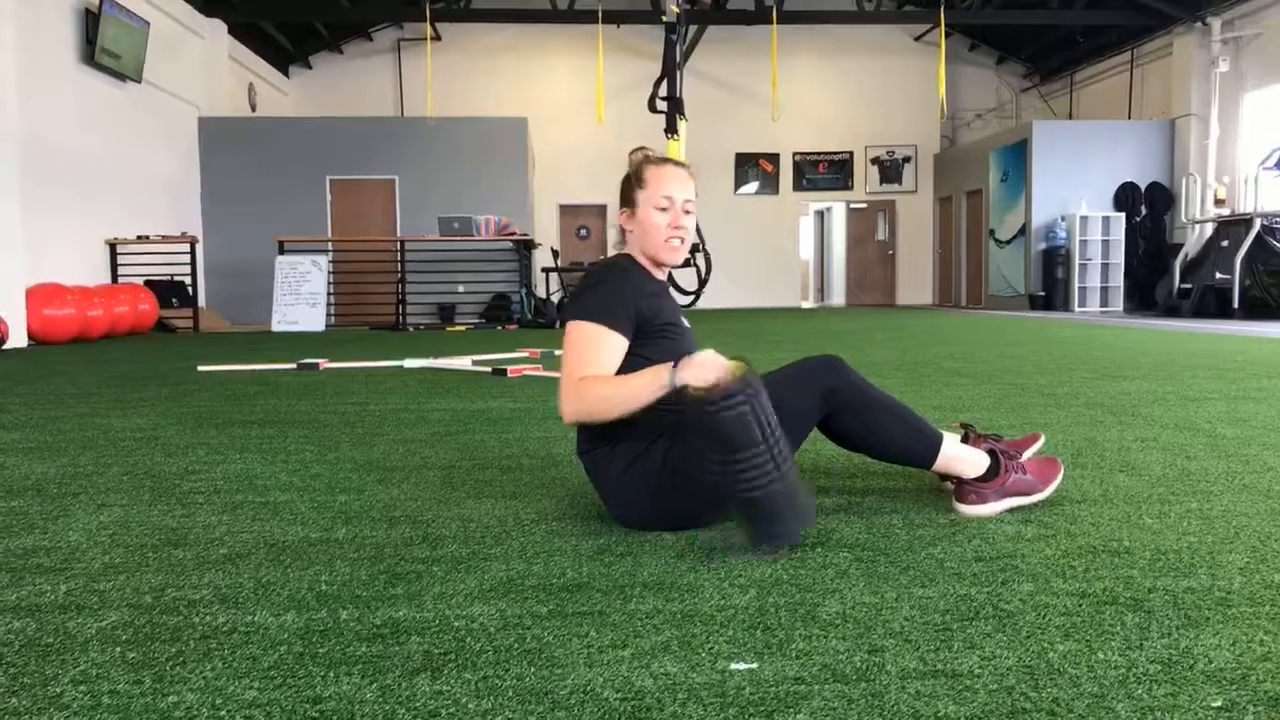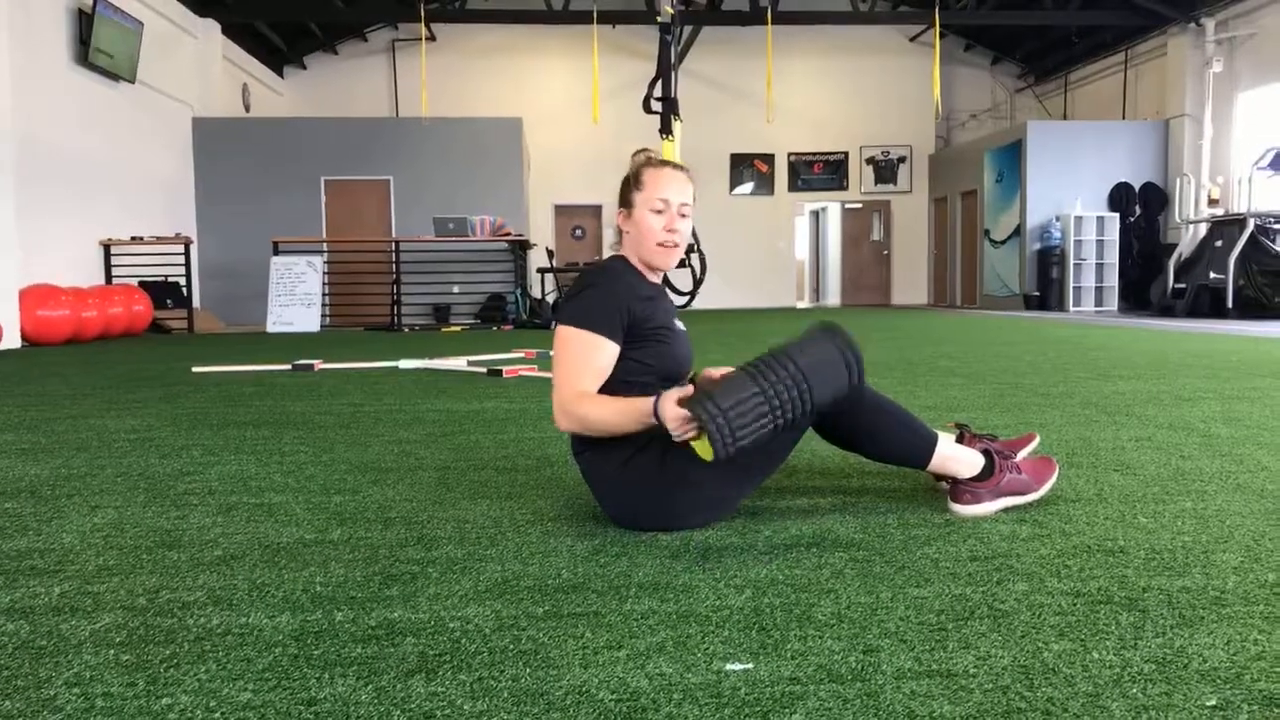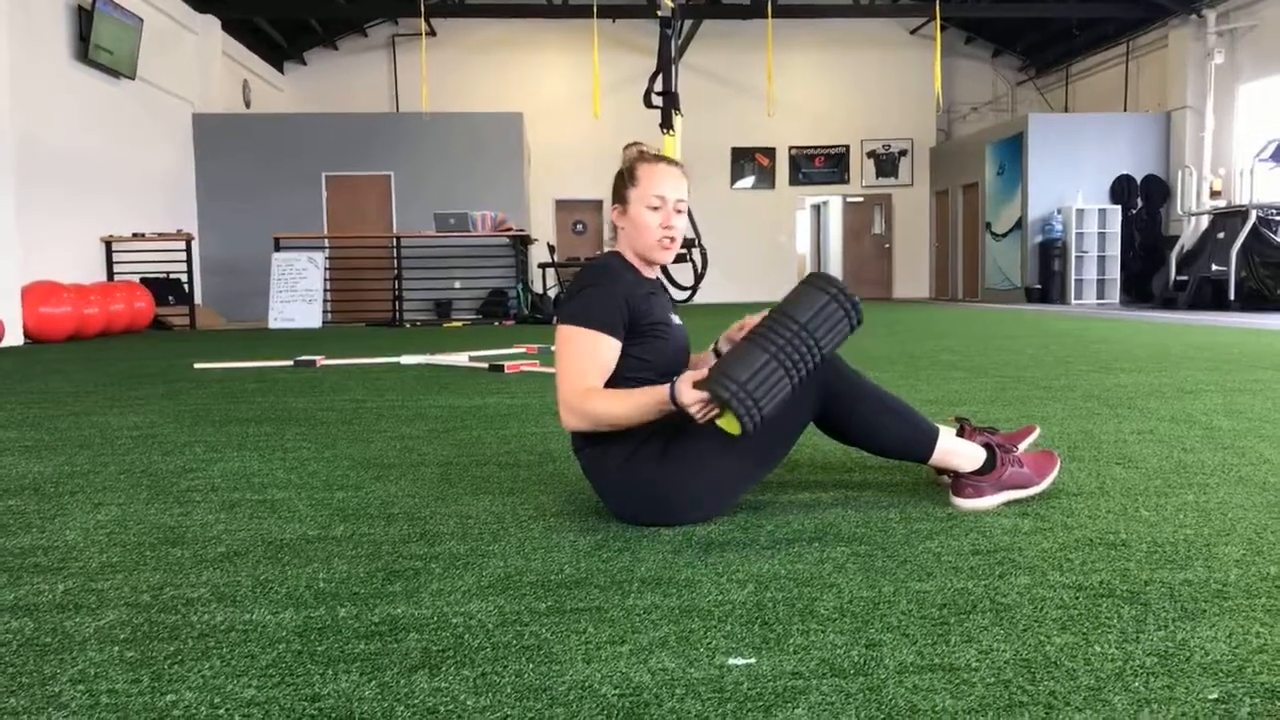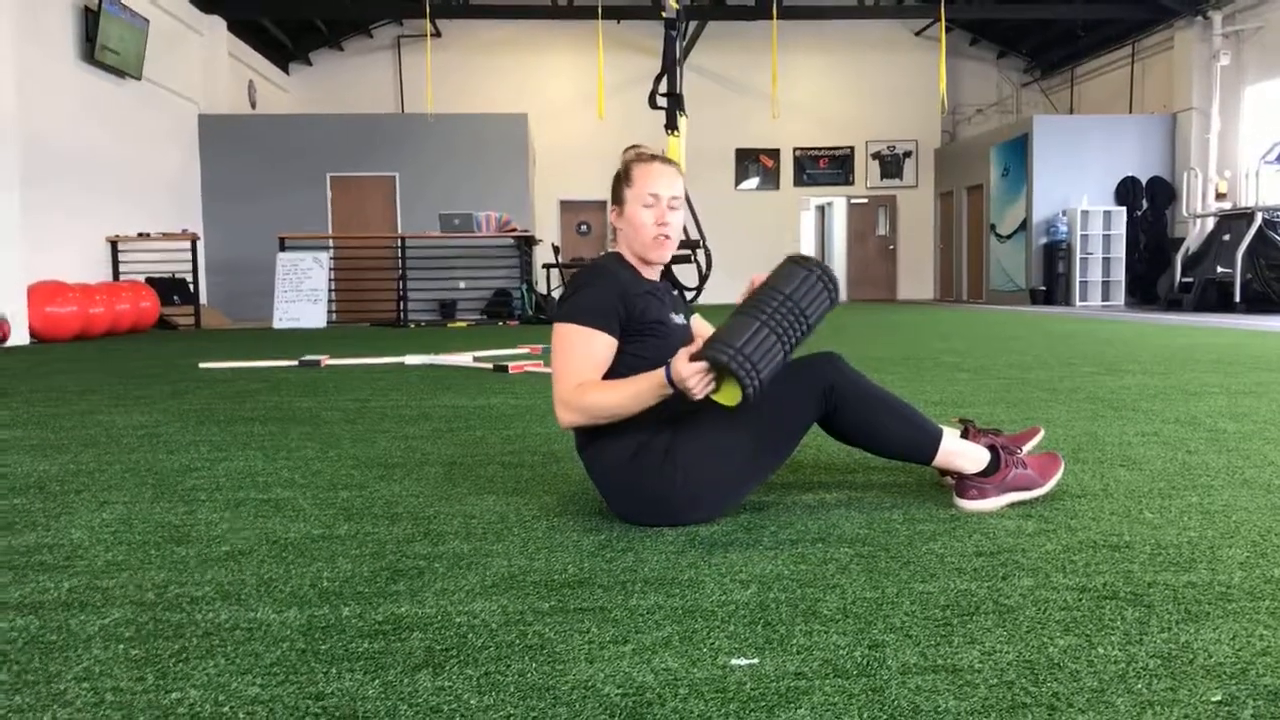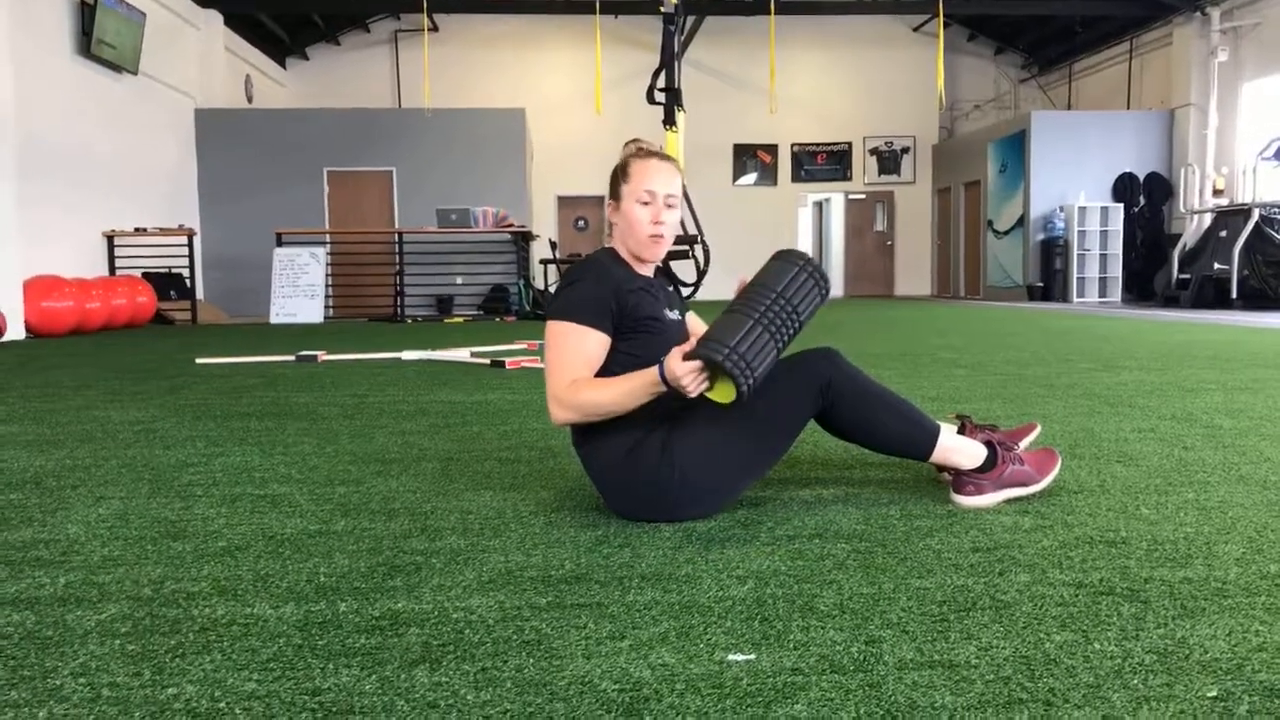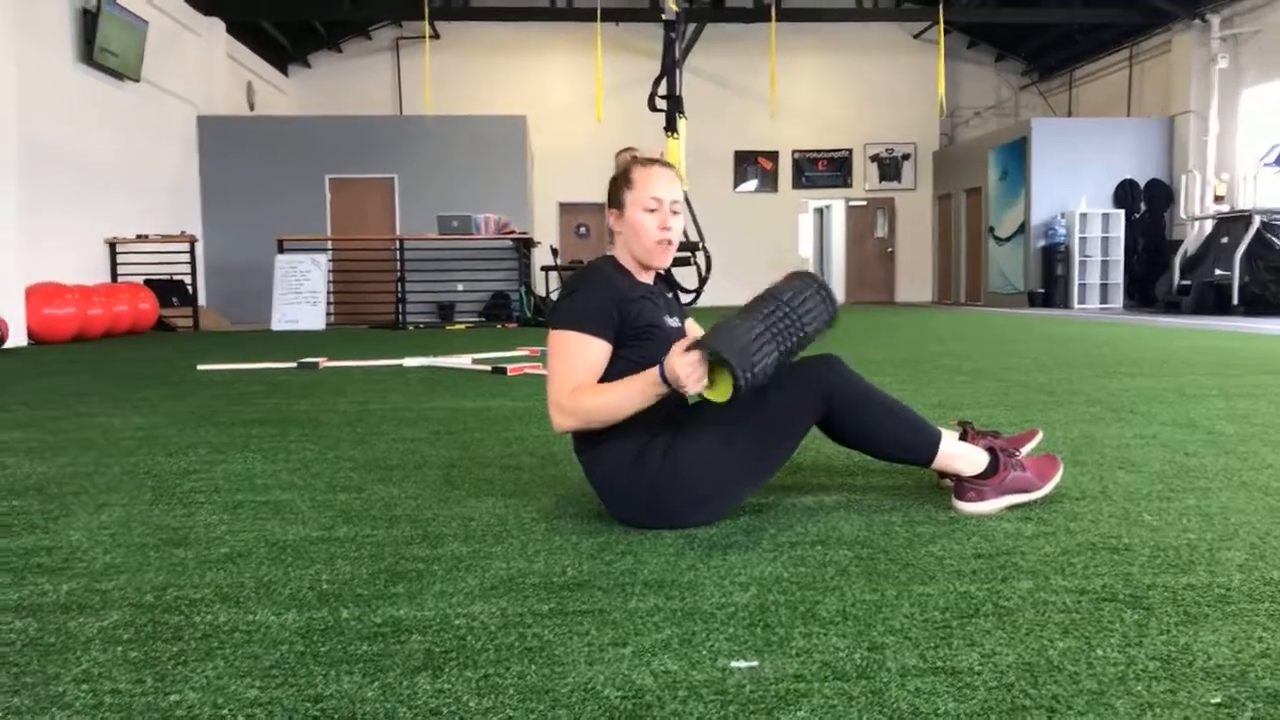
dt=0.3s
person 1, frame 1
left shoulder: (647, 287)
right shoulder: (613, 284)
right elbow: (577, 400)
left wrist: (705, 381)
right wrist: (676, 372)
left hip: (663, 464)
right hip: (649, 482)
left knee: (820, 385)
right knee: (824, 378)
left ankle: (966, 451)
right ankle: (979, 471)
person 1, frame 2
left shoulder: (645, 289)
right shoulder: (606, 288)
right elbow: (569, 409)
left wrist: (697, 385)
right wrist: (657, 410)
left hip: (659, 466)
right hip: (645, 486)
left ankle: (960, 452)
right ankle: (975, 472)
person 1, frame 3
left shoulder: (644, 285)
right shoulder: (603, 286)
right elbow: (576, 408)
left wrist: (727, 347)
right wrist: (672, 396)
left hip: (665, 459)
right hip: (647, 481)
left knee: (814, 372)
right knee: (819, 375)
left ankle: (959, 445)
right ankle: (976, 467)
person 1, frame 4
left shoulder: (656, 287)
right shoulder: (600, 286)
right elbow: (570, 405)
right wrist: (669, 379)
left hip: (670, 456)
right hip: (650, 479)
left knee: (819, 374)
right knee: (822, 375)
left ankle: (963, 446)
right ankle: (981, 469)
person 1, frame 5
left shoulder: (653, 282)
right shoulder: (594, 282)
right elbow: (563, 402)
right wrist: (662, 378)
left hip: (669, 448)
right hip: (648, 477)
left knee: (814, 372)
right knee: (820, 372)
left ankle: (961, 442)
right ankle: (978, 463)
person 1, frame 6
left shoulder: (652, 289)
right shoulder: (595, 290)
left elbow: (713, 360)
right elbow: (565, 409)
right wrist: (663, 379)
left hip: (669, 456)
right hip: (649, 482)
left knee: (814, 380)
right knee: (822, 379)
left ankle: (962, 449)
right ankle: (979, 471)
